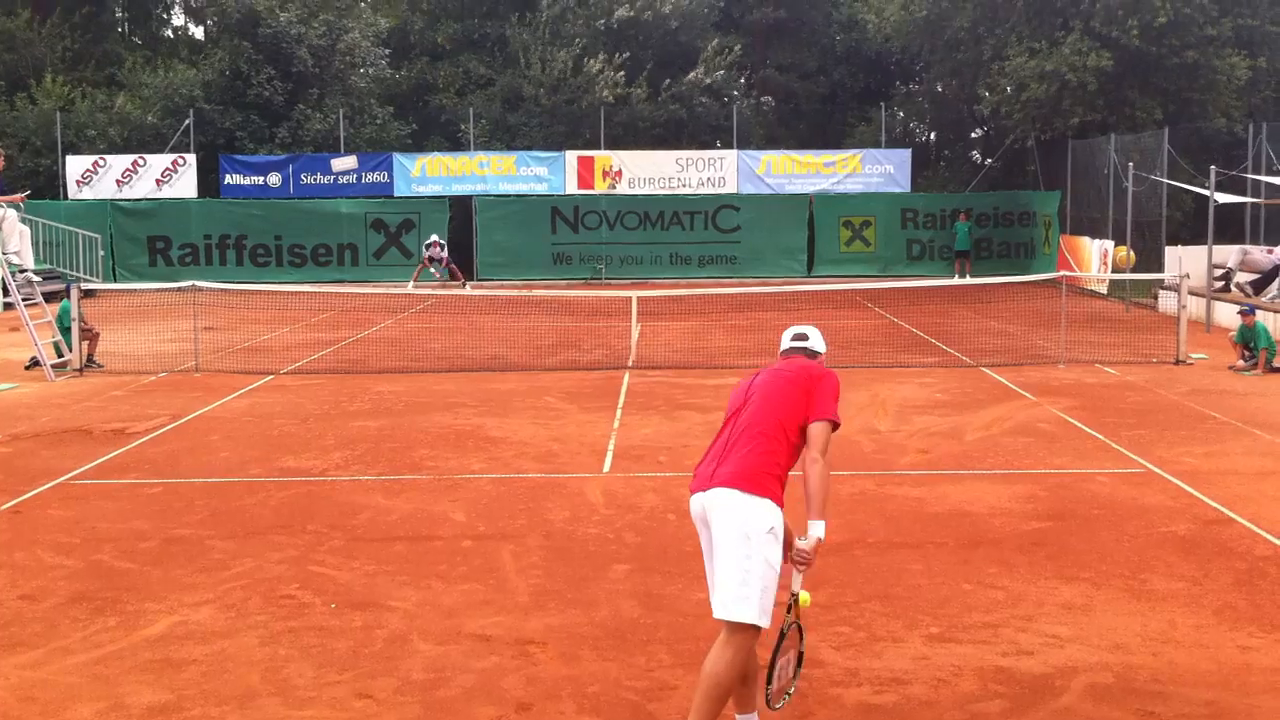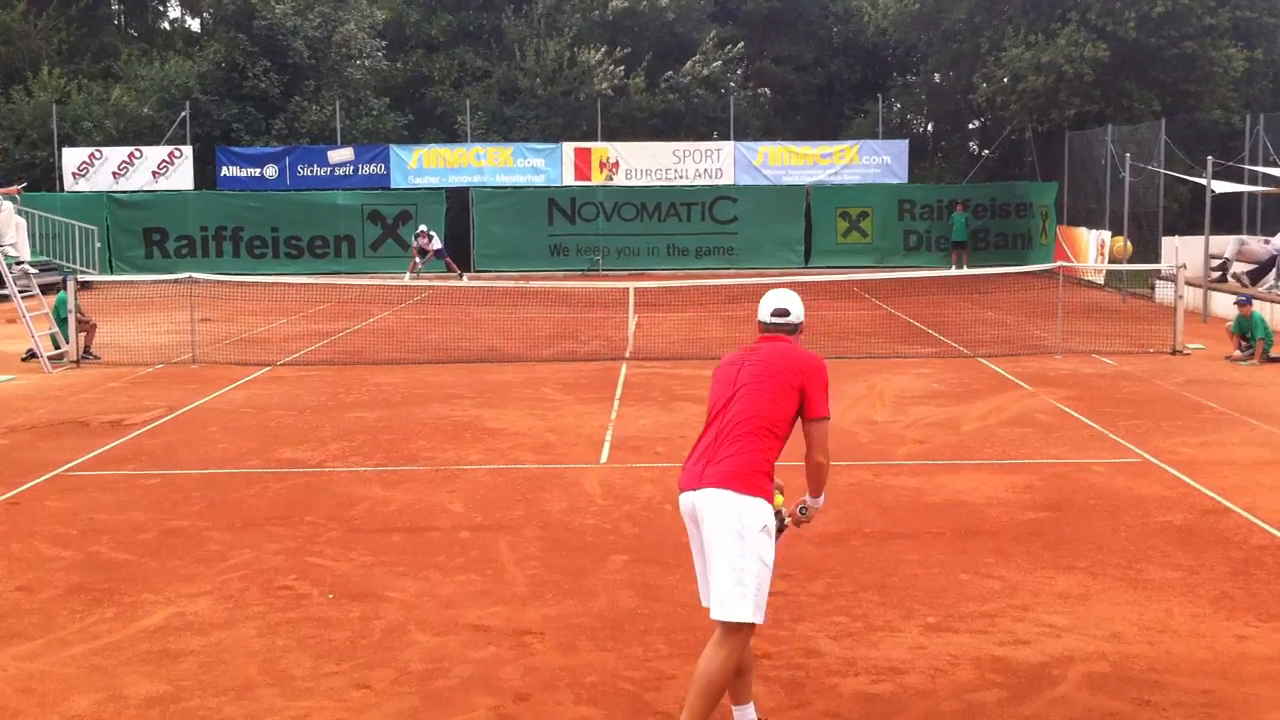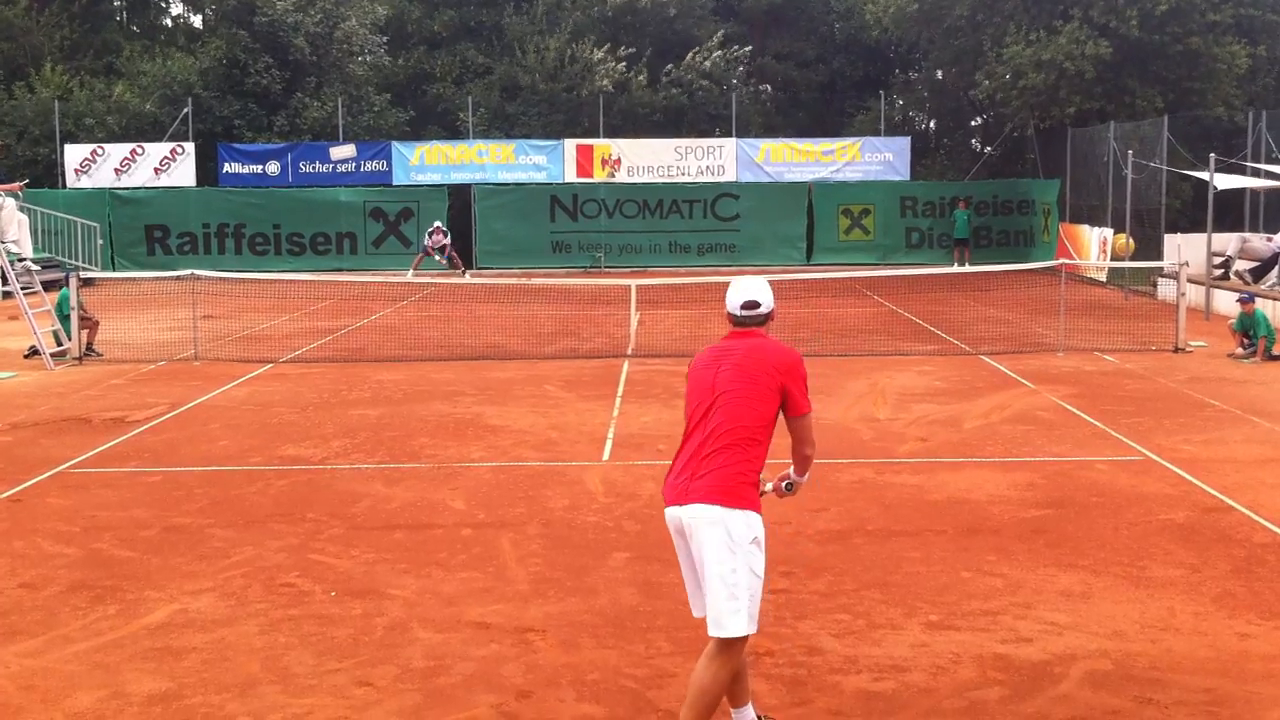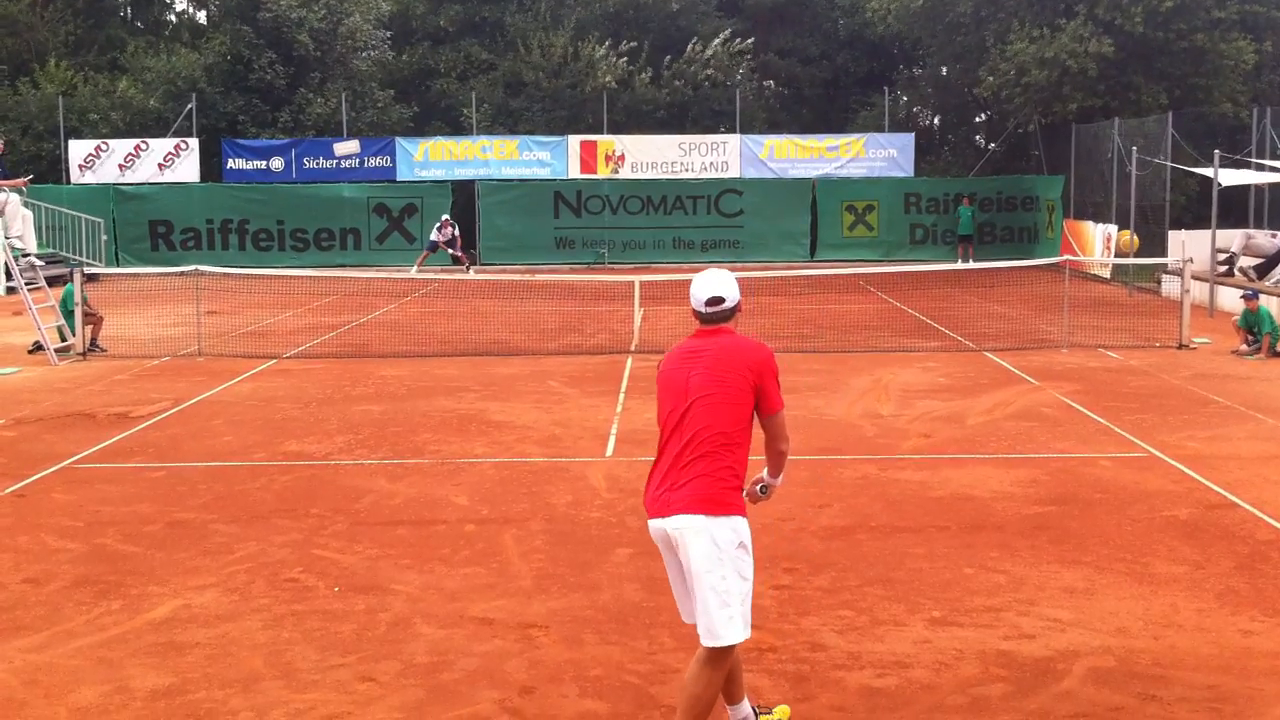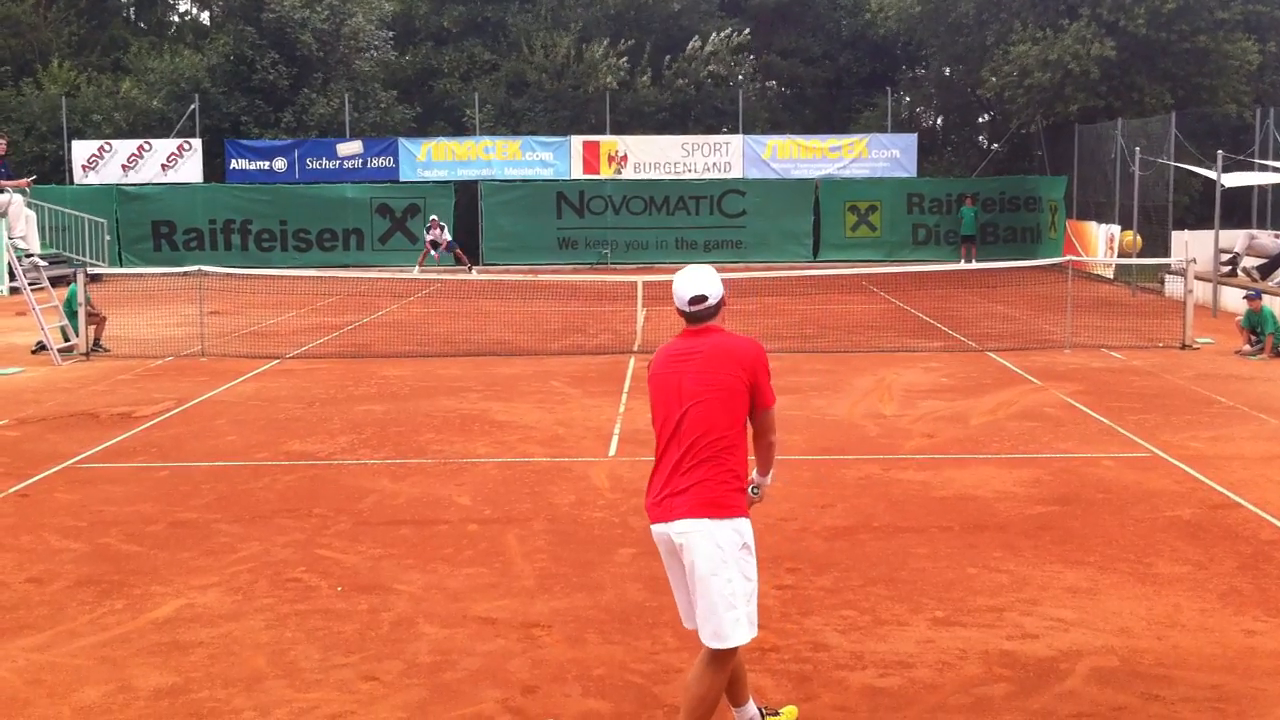
dt=0.3s
person 1, frame 1
left shoulder: (753, 379)
right shoulder: (822, 377)
right elbow: (814, 457)
left wrist: (781, 533)
right wrist: (815, 530)
left hip: (706, 493)
right hip: (746, 499)
left knee: (742, 622)
right knee: (739, 629)
person 1, frame 2
left shoulder: (729, 362)
right shoulder: (808, 364)
right elbow: (817, 455)
right wrist: (813, 502)
left hip: (694, 488)
right hip: (737, 497)
left knee: (735, 619)
right knee: (734, 627)
person 1, frame 3
left shoulder: (702, 359)
right shoulder: (784, 359)
right elbow: (805, 446)
right wrist: (797, 477)
left hip: (679, 501)
right hip: (726, 506)
left knee: (730, 627)
right knee: (729, 636)
person 1, frame 4
left shoulder: (671, 359)
right shoulder: (755, 355)
right elbow: (779, 443)
right wrist: (771, 480)
left hip: (662, 509)
right hip: (710, 513)
left knee: (720, 629)
right knee: (720, 641)
person 1, frame 5
left shoulder: (660, 360)
right shoulder: (746, 352)
right elbow: (766, 436)
right wrist: (762, 480)
left hip: (664, 515)
right hip: (713, 517)
left knee: (724, 631)
right knee: (721, 643)
